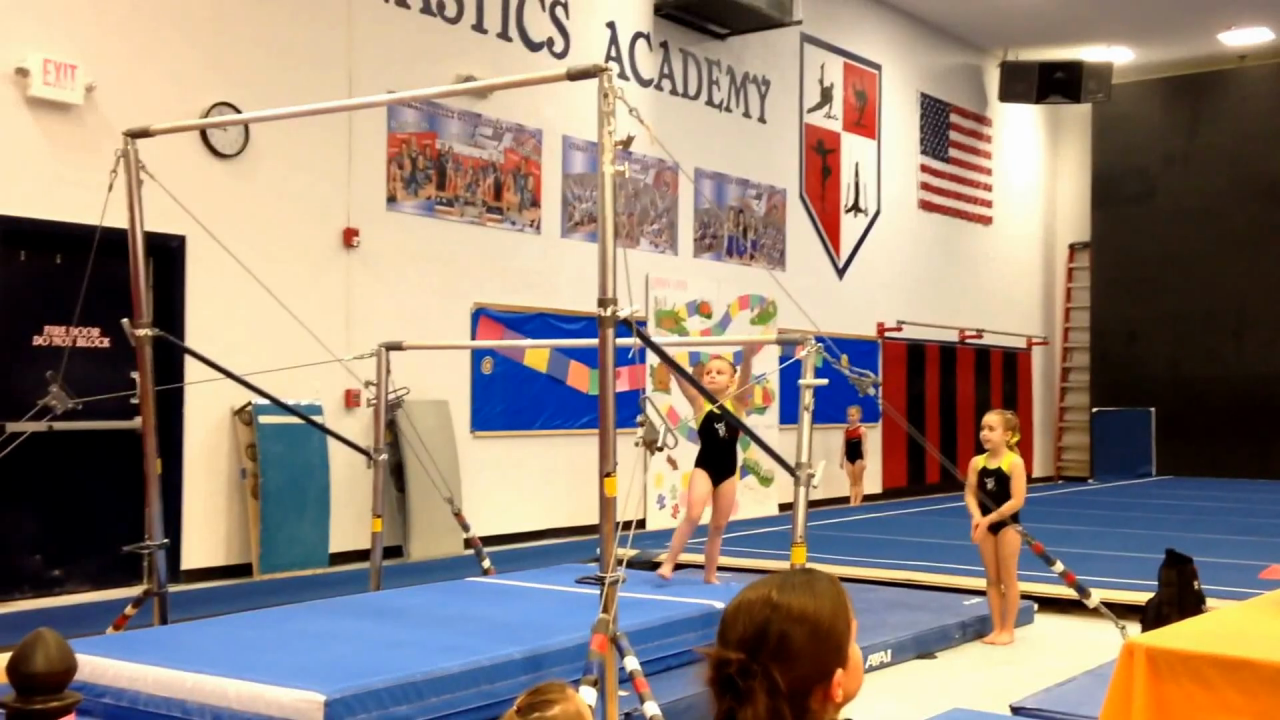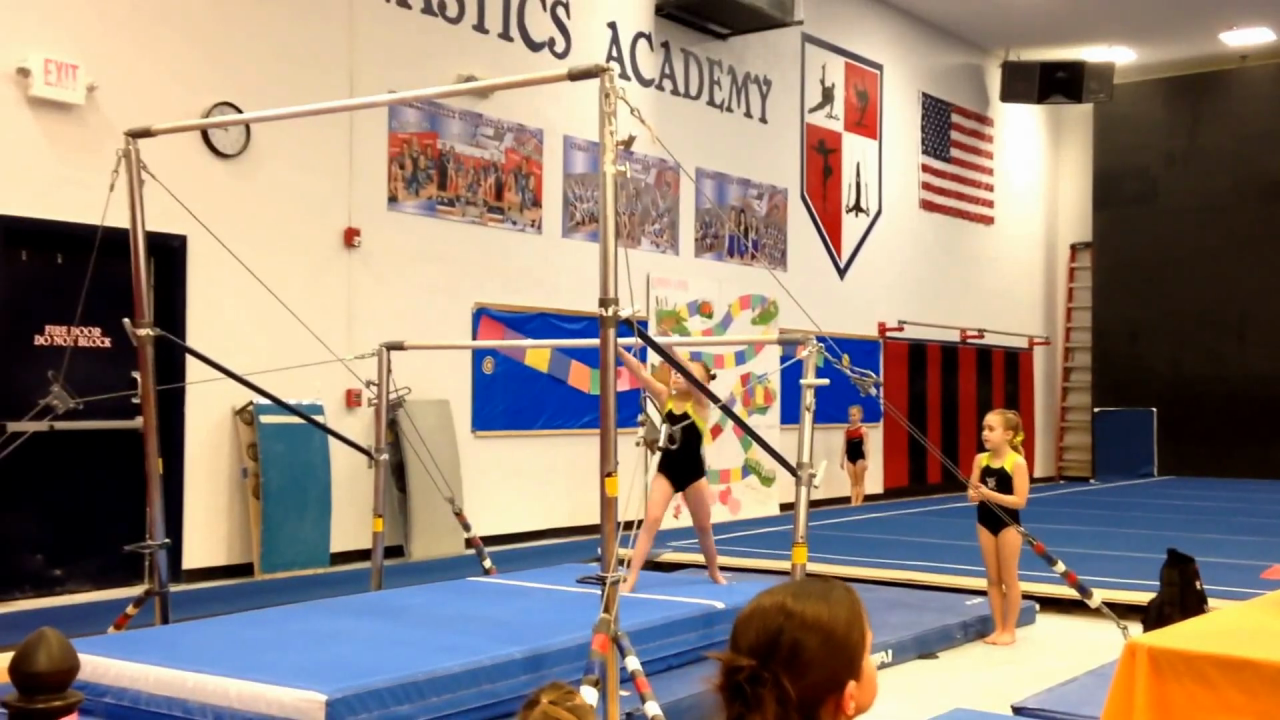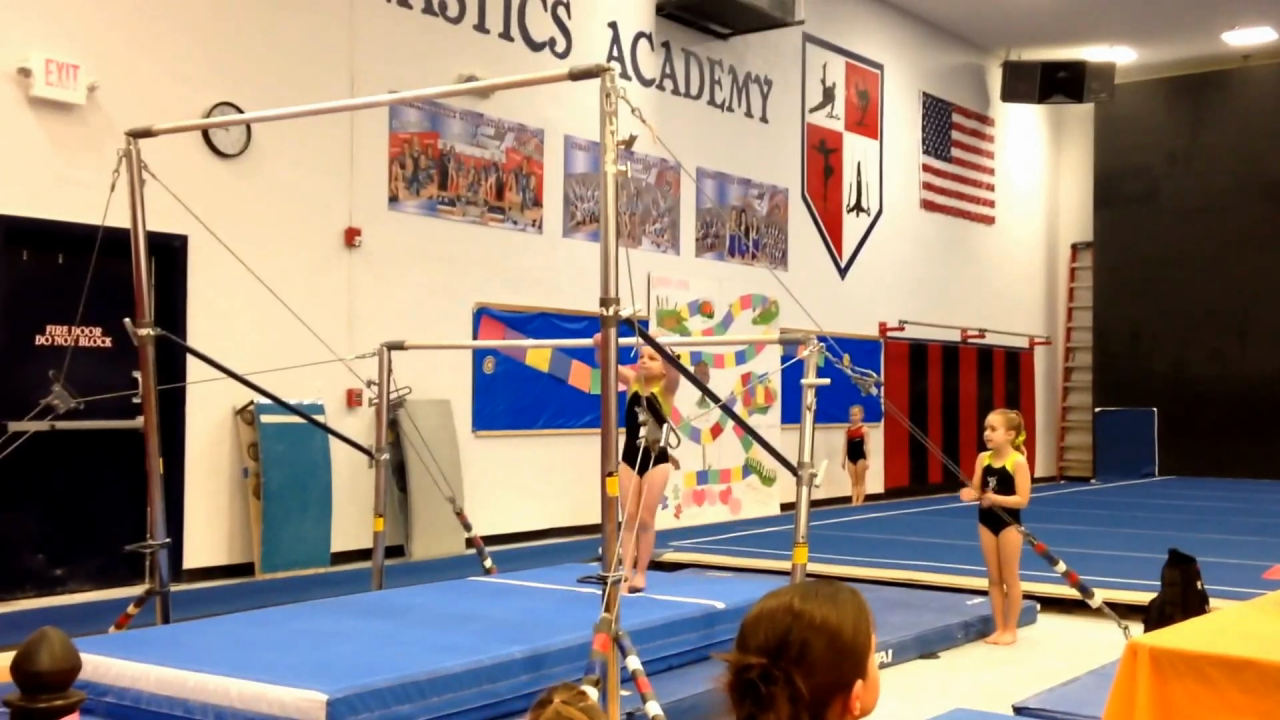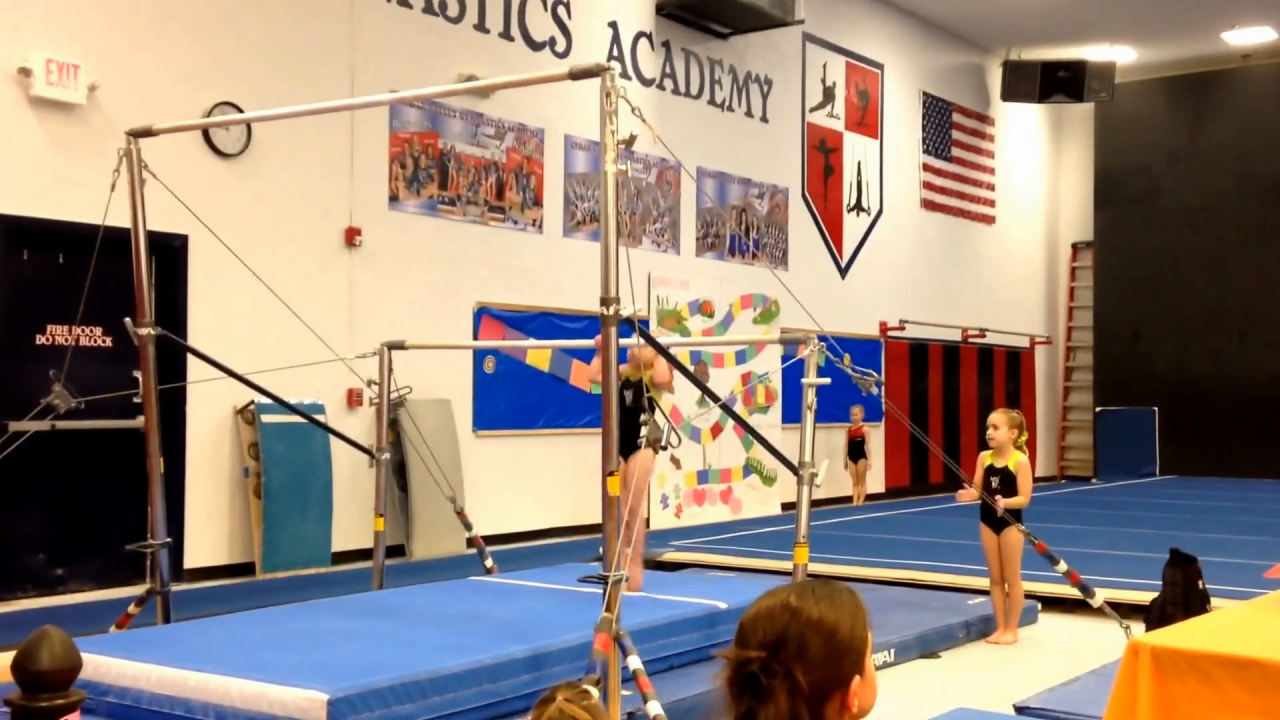
dt=0.4s
person 1, frame 1
left shoulder: (738, 401)
right shoulder: (699, 400)
left elbow: (744, 377)
right elbow: (680, 376)
left wrist: (748, 356)
left hip: (728, 470)
right hip: (704, 467)
left knee: (718, 526)
right knee: (692, 515)
left ankle: (709, 575)
right ankle: (668, 562)
person 1, frame 2
left shoulder: (700, 402)
right shoulder: (666, 399)
left elbow: (693, 378)
right elbow: (640, 373)
left wrist: (674, 354)
right wrist: (617, 349)
left hip: (693, 472)
right hip: (665, 471)
left knee: (703, 529)
right knee: (650, 522)
left ankle: (714, 572)
right ankle: (630, 579)
person 1, frame 3
left shoulder: (666, 387)
right shoulder: (632, 381)
left elbow: (673, 372)
right wrist: (600, 346)
left hip: (656, 458)
right hip: (630, 457)
left knee: (646, 520)
right knee: (629, 518)
left ankle: (640, 574)
right ankle: (628, 575)
person 1, frame 4
left shoulder: (655, 374)
right shoulder: (622, 373)
left elbow: (663, 380)
right elbow: (594, 376)
left wrist: (657, 350)
right wrist: (600, 351)
left hip: (642, 444)
right hip: (618, 443)
left knee: (634, 508)
right knee: (621, 511)
left ankle: (636, 566)
right ankle: (624, 563)
person 2, frame 1
left shoulder: (1014, 462)
right shoulder: (977, 462)
left elbow: (1017, 501)
right elbow: (971, 494)
left wrist: (989, 518)
right wrist: (977, 517)
left hip: (1007, 525)
right hip: (985, 525)
left knee: (1008, 578)
right knee: (991, 578)
left ankle: (1008, 629)
right ankle: (997, 628)
person 2, frame 2
left shoulder: (1017, 462)
right shoulder: (980, 460)
left elbow: (1021, 500)
right elbow: (975, 490)
left wrist: (992, 495)
right wrist: (975, 495)
left hip: (1008, 524)
right hip: (985, 522)
left knee: (1009, 578)
right knee: (992, 578)
left ankle: (1009, 629)
right ankle: (998, 627)
person 2, frame 3
left shoulder: (1018, 461)
right shoulder: (983, 458)
left elbow: (1023, 499)
right elbow: (977, 489)
left wrist: (996, 498)
right wrist: (972, 494)
left hip: (1009, 523)
right hip: (987, 522)
left knee: (1010, 578)
right knee: (994, 578)
left ankle: (1010, 629)
right ankle: (999, 627)
person 2, frame 4
left shoulder: (1021, 461)
right shoulder: (984, 458)
left elbow: (1024, 499)
right elbow: (977, 489)
left wrist: (1004, 503)
right wrist: (969, 494)
left hip: (1010, 522)
right hip: (988, 521)
left knee: (1011, 578)
right knee: (995, 577)
left ankle: (1011, 629)
right ankle: (1000, 626)
